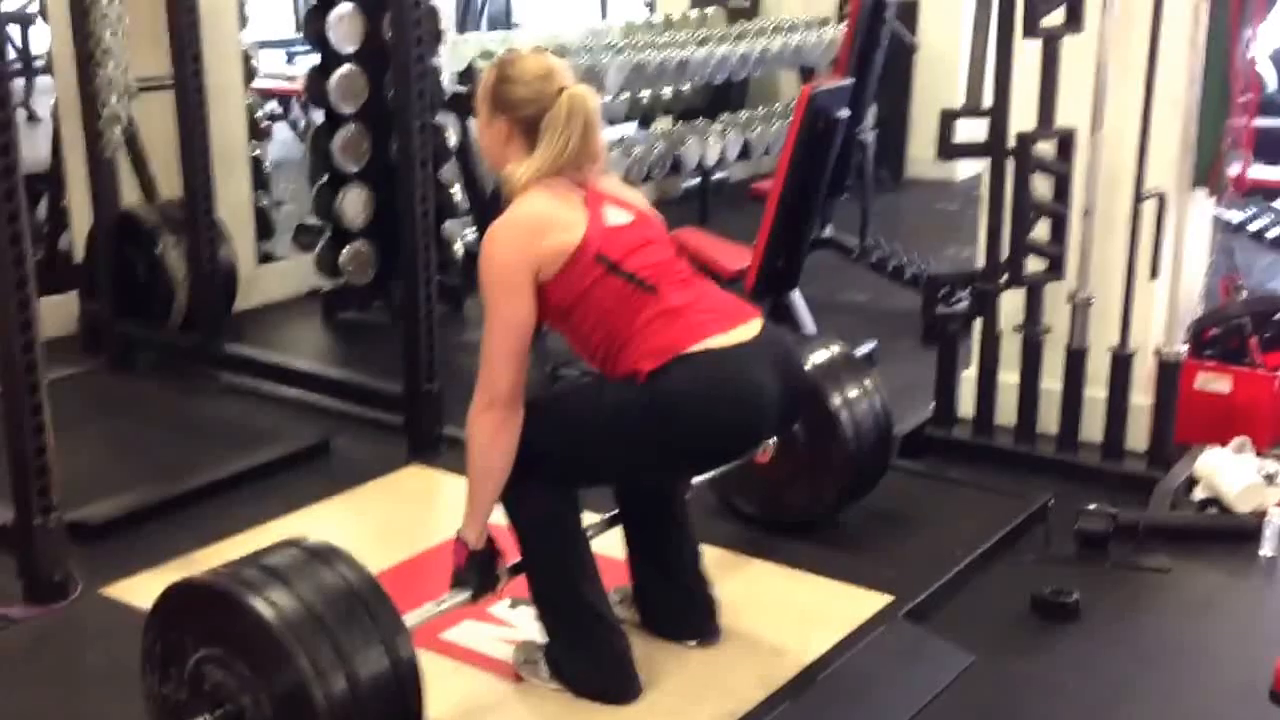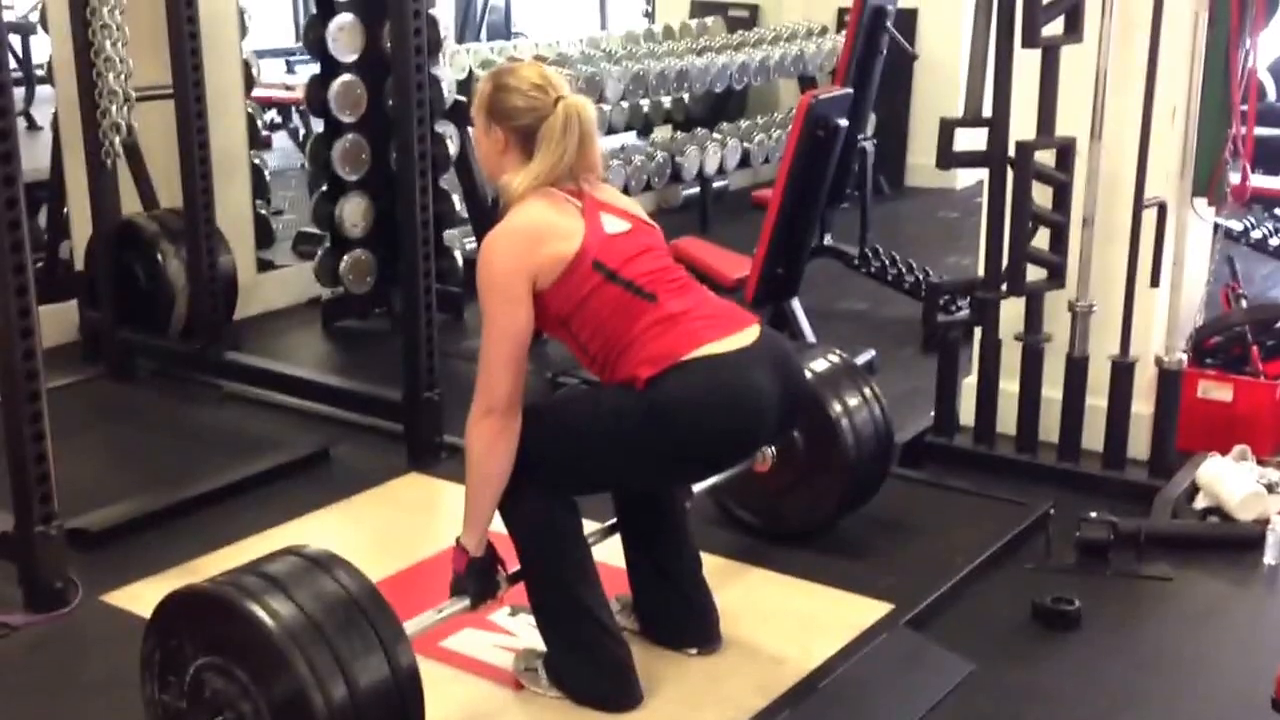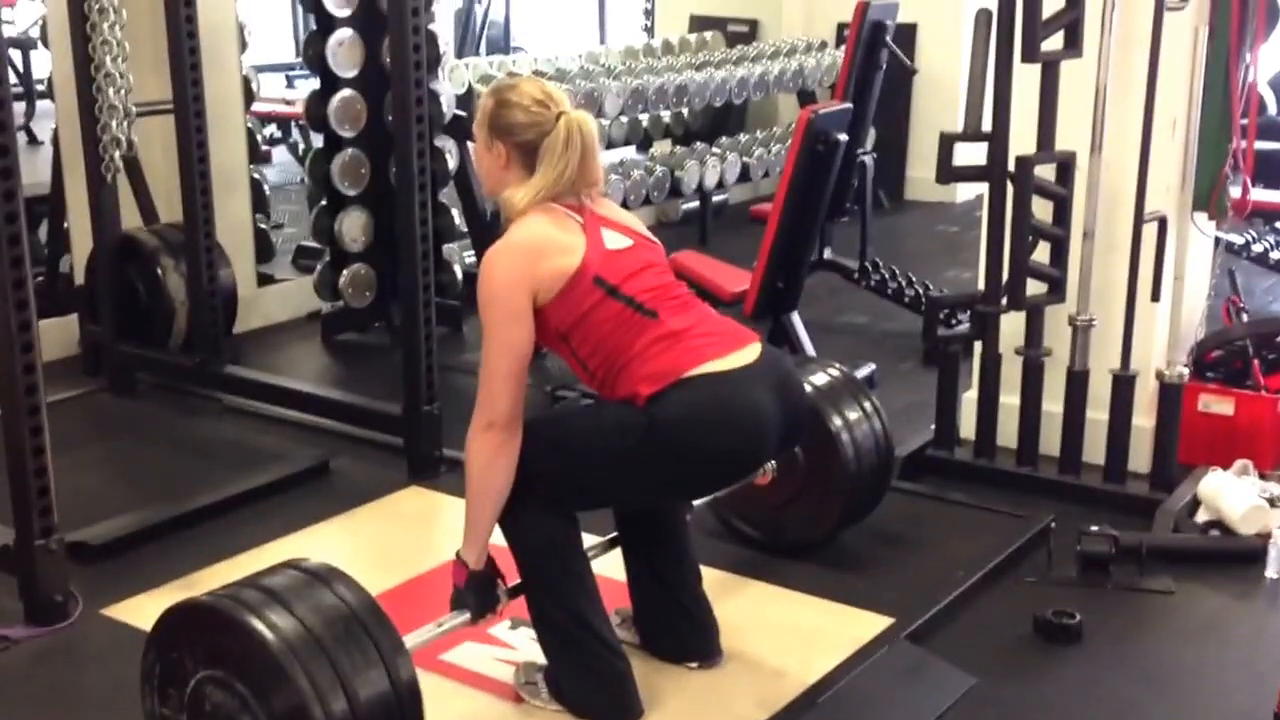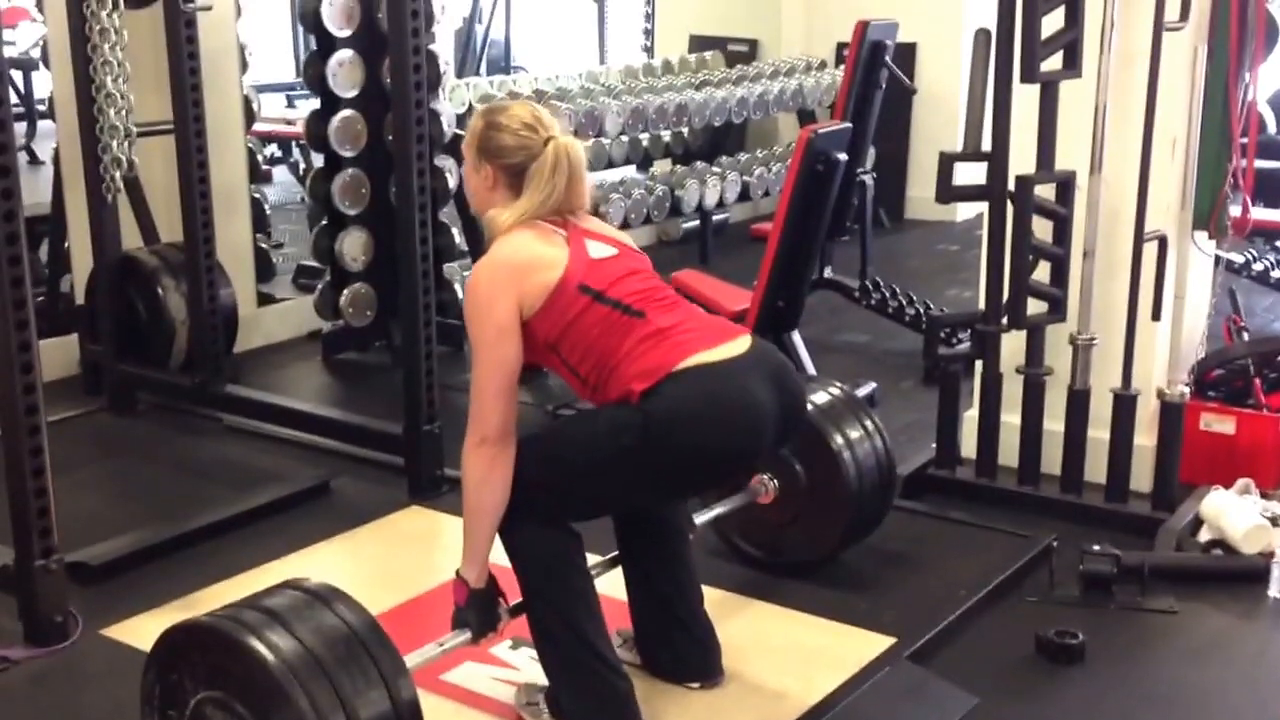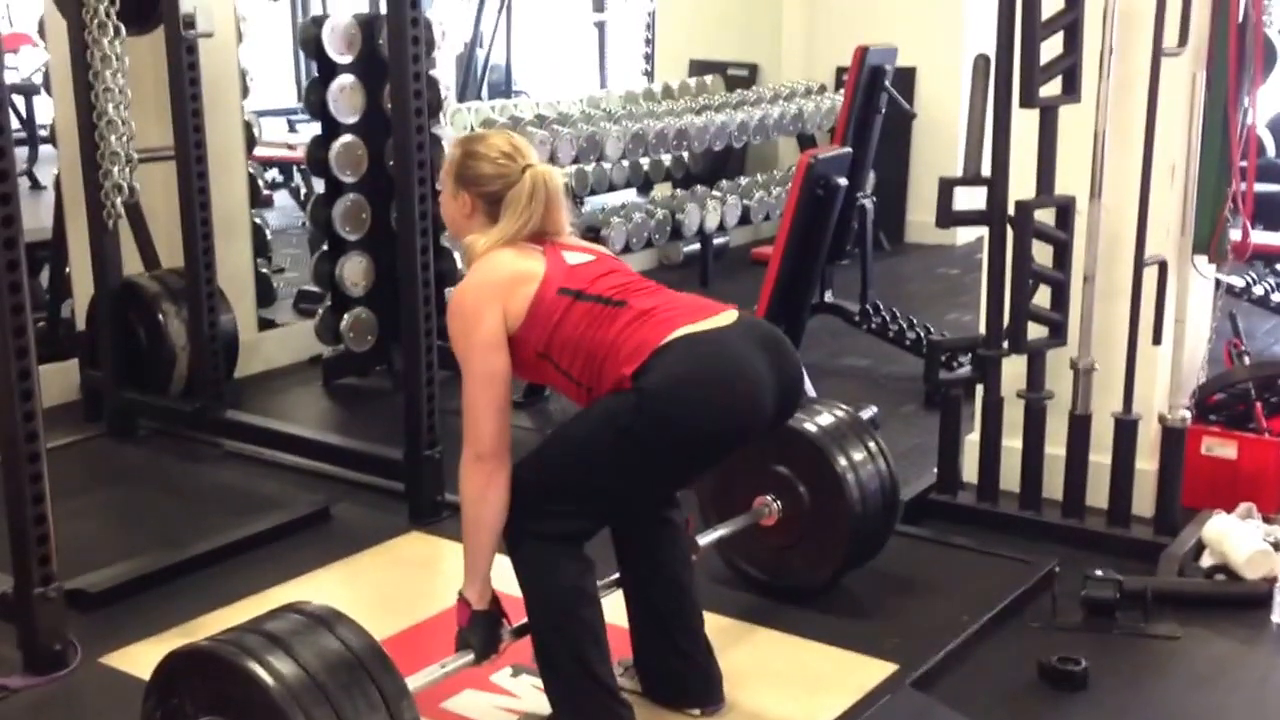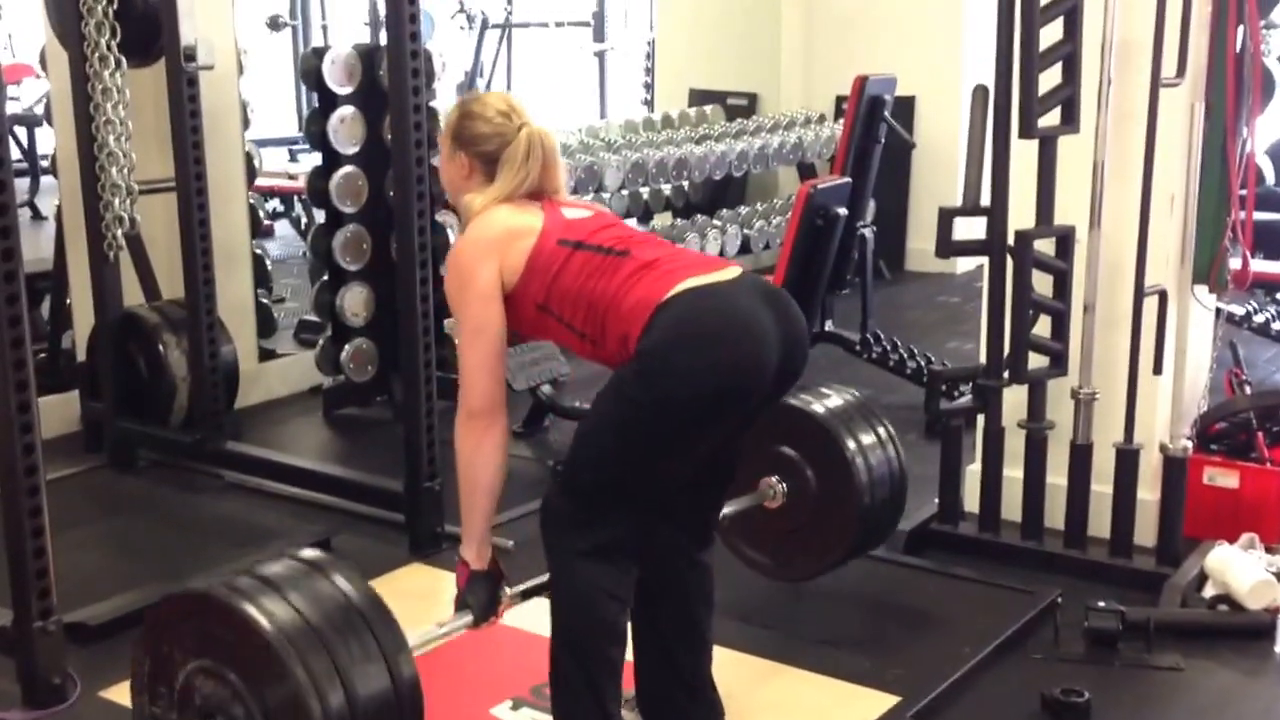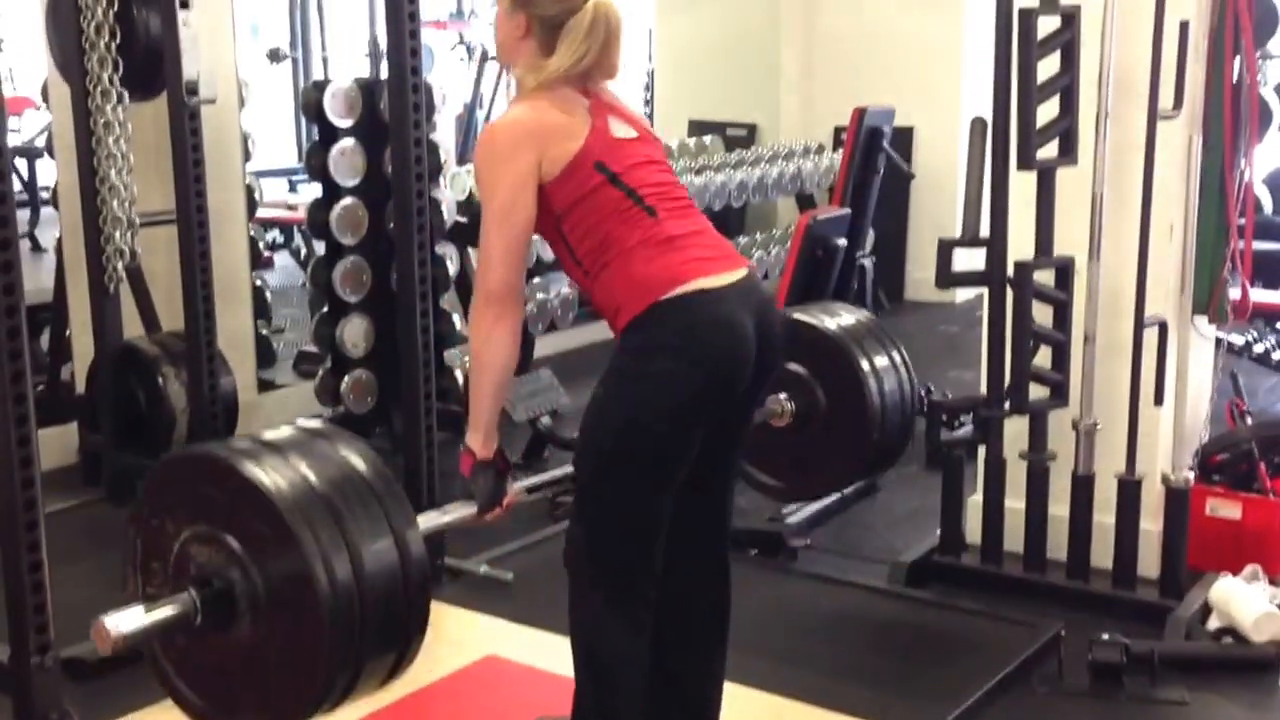
dt=0.5s
person 1, frame 1
left shoulder: (515, 232)
right shoulder: (612, 191)
left elbow: (498, 402)
left wrist: (474, 536)
left hip: (710, 393)
right hip: (772, 365)
left knee: (525, 452)
right knee: (630, 418)
left ankle: (592, 663)
right ankle: (677, 607)
person 1, frame 2
left shoulder: (513, 239)
right shoulder: (607, 199)
left elbow: (497, 409)
left wrist: (473, 543)
left hip: (710, 398)
right hip: (772, 369)
left knee: (524, 459)
right knee: (630, 425)
left ankle: (592, 671)
right ankle: (678, 616)
person 1, frame 3
left shoulder: (514, 255)
right shoulder: (609, 214)
left elbow: (497, 424)
left wrist: (472, 558)
left hip: (709, 418)
right hip: (775, 390)
left knee: (524, 475)
right knee: (630, 442)
right ankle: (679, 630)
person 1, frame 4
left shoulder: (499, 271)
right shoulder: (592, 232)
left elbow: (491, 439)
left wrist: (473, 576)
left hip: (706, 410)
right hip: (771, 384)
left knee: (524, 495)
right knee: (630, 455)
right ankle: (682, 651)
person 1, frame 5
left shoulder: (479, 292)
right shoulder: (571, 251)
left elbow: (486, 457)
left wrist: (476, 596)
left hip: (699, 385)
right hip: (769, 360)
left knee: (535, 515)
right knee: (632, 483)
person 1, frame 6
left shoulder: (477, 246)
right shoulder: (569, 212)
left elbow: (482, 415)
left wrist: (475, 555)
left hip: (700, 342)
right hip: (771, 318)
left knee: (583, 530)
right knee: (674, 520)
person 1, frame 7
left shoulder: (517, 129)
right shoulder: (615, 111)
left elbow: (500, 301)
left wrist: (481, 446)
left hip: (679, 335)
right hip: (750, 313)
left knee: (607, 566)
right knee: (693, 546)
